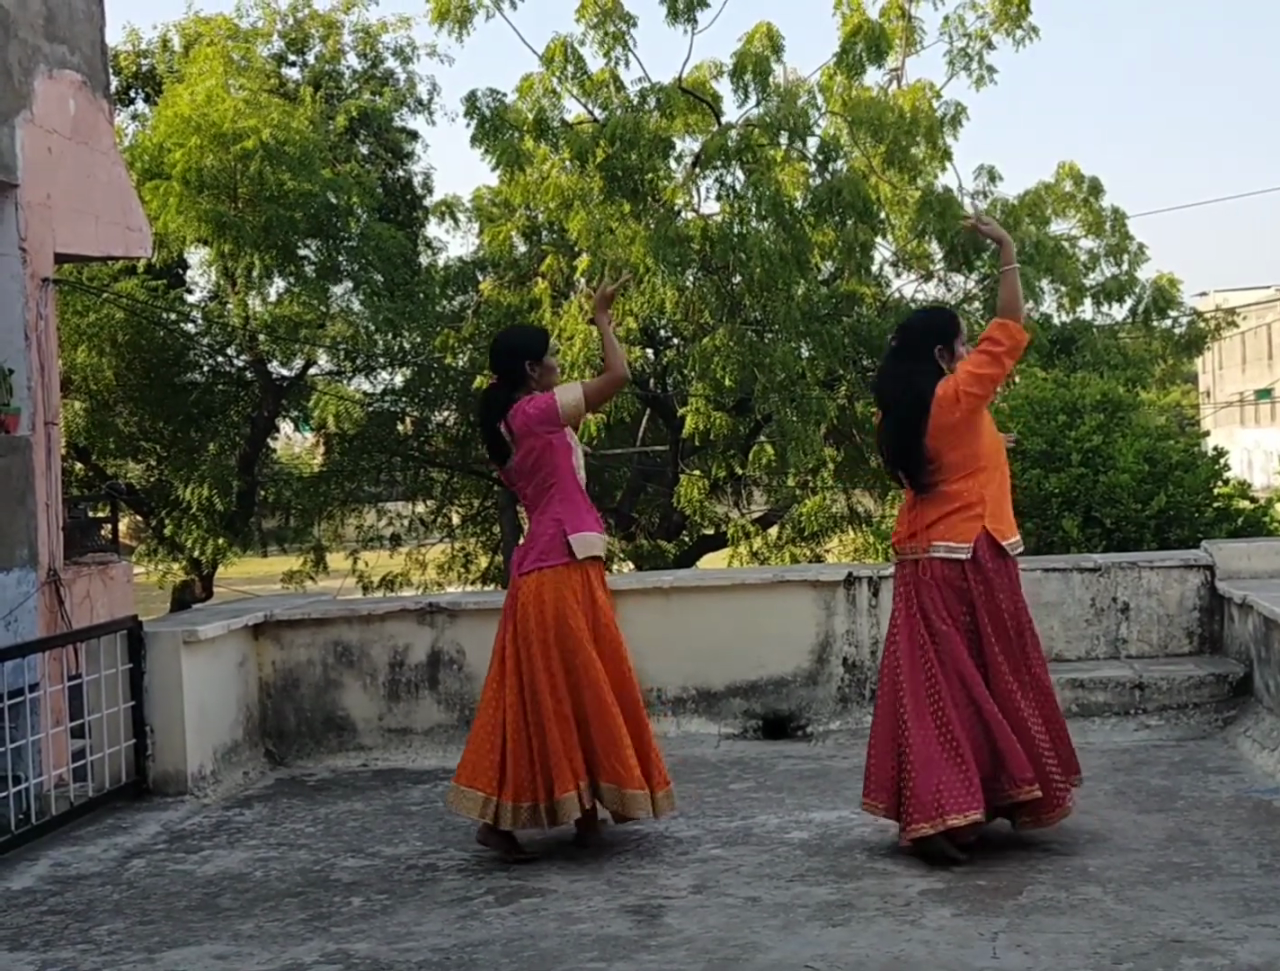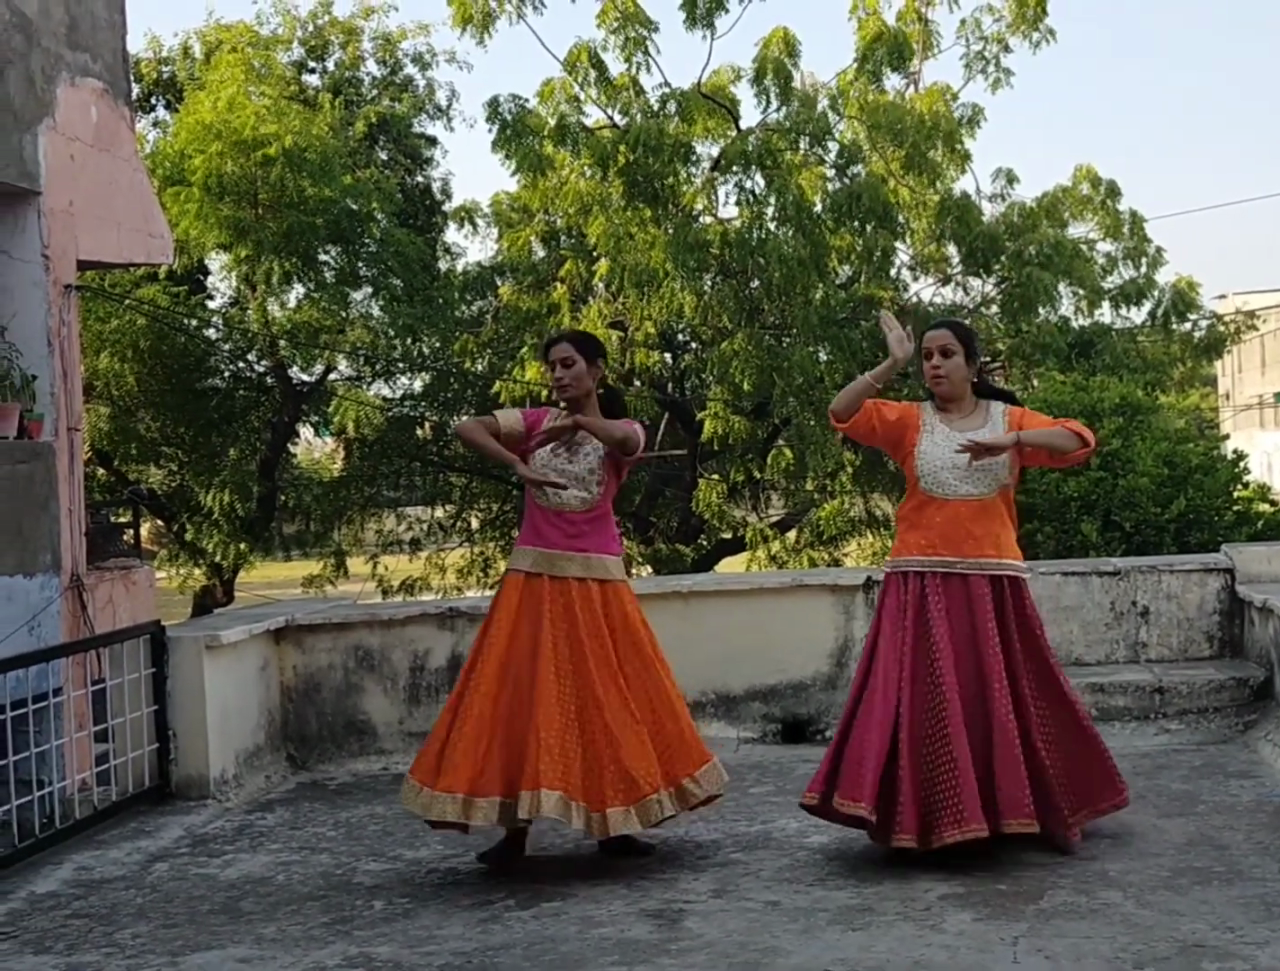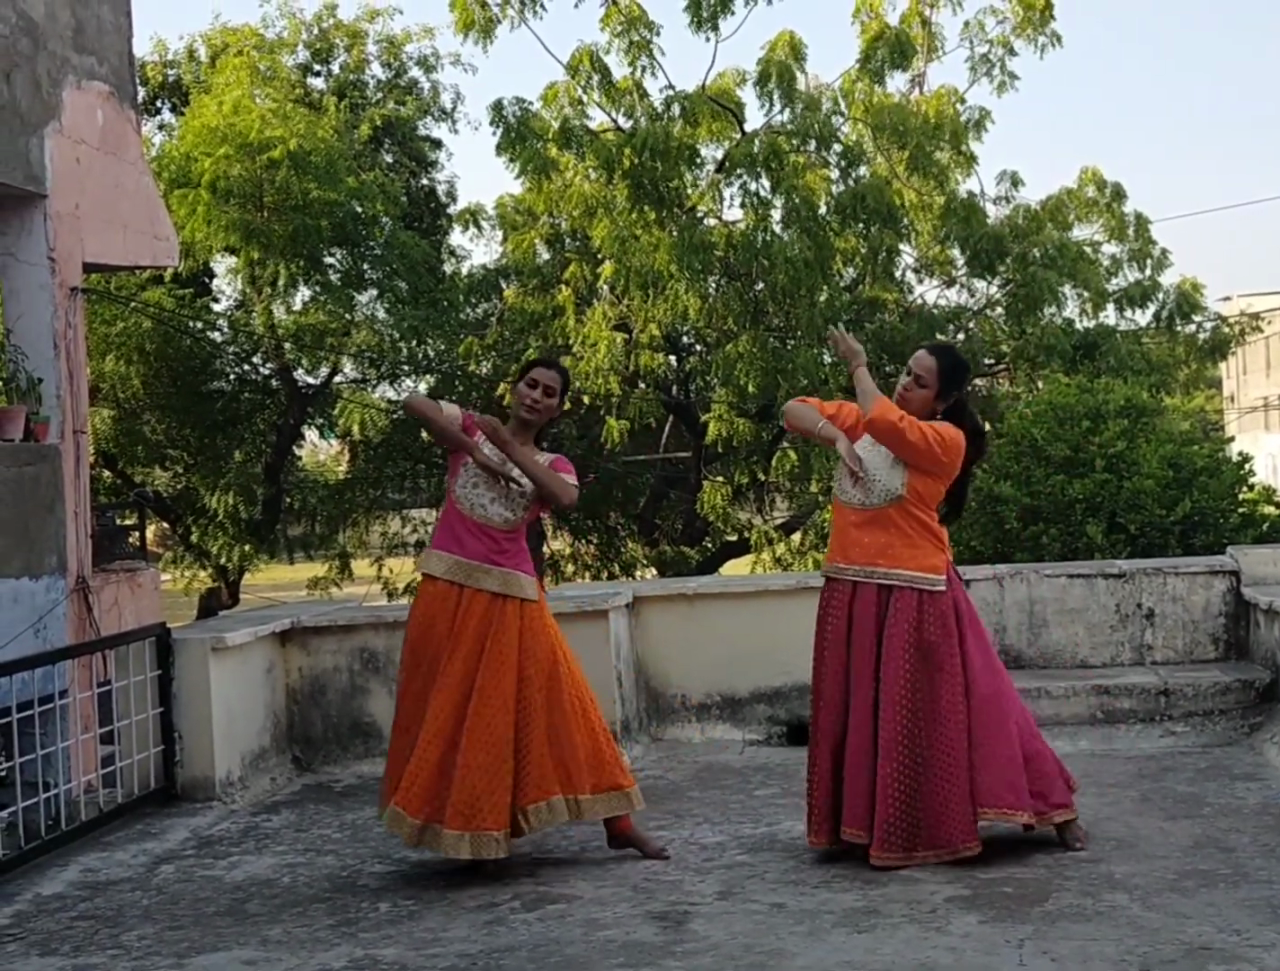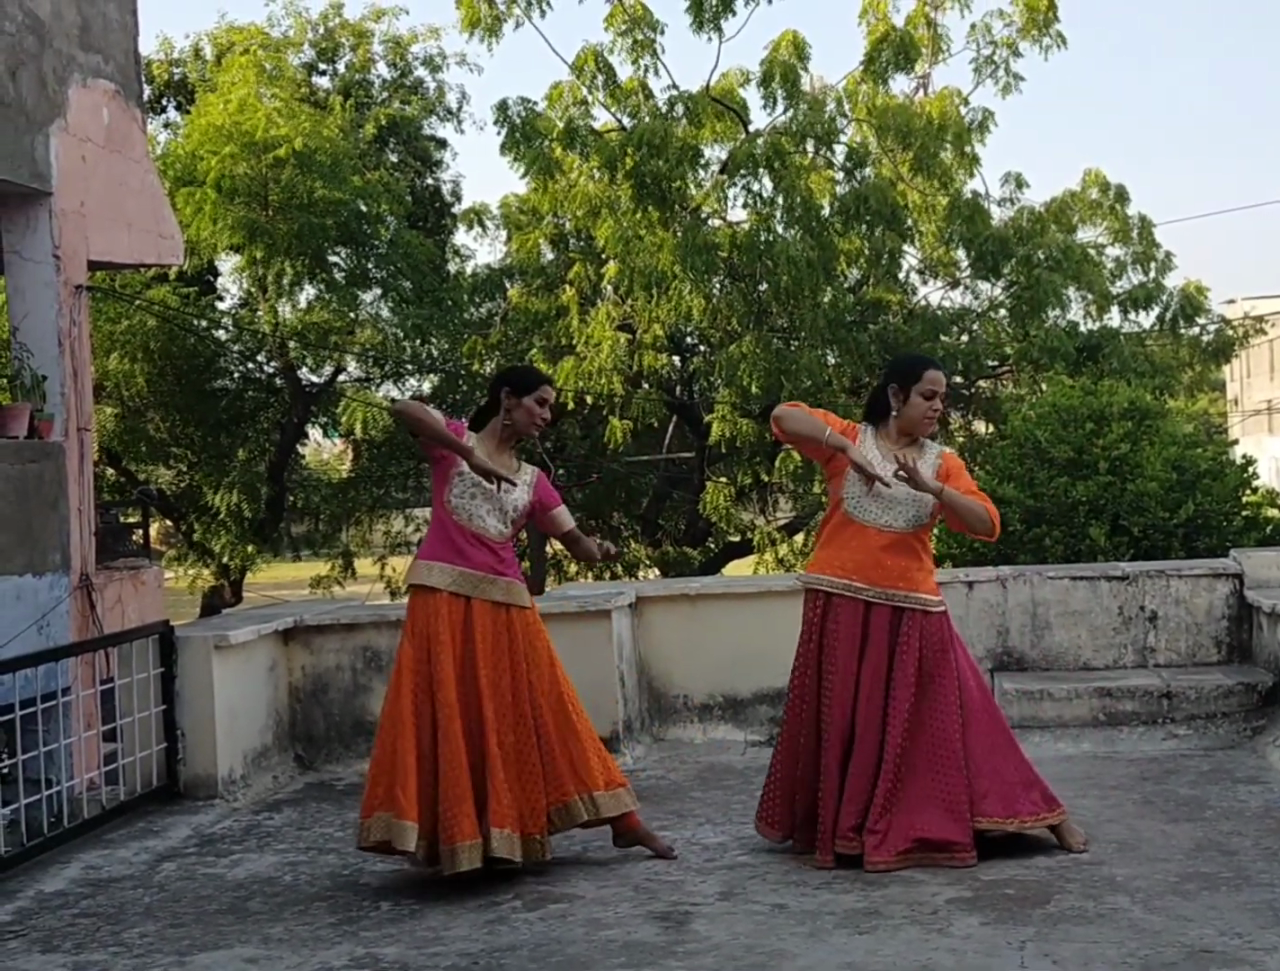
dt=0.7s
person 1, frame 1
left shoulder: (905, 412)
right shoulder: (955, 395)
right elbow: (1010, 331)
left wrist: (988, 440)
right wrist: (1005, 250)
left hip: (929, 562)
right hip: (973, 560)
left knee: (936, 685)
right knee: (994, 681)
left ankle: (938, 813)
right ankle: (966, 810)
person 1, frame 2
left shoulder: (1009, 418)
right shoulder: (907, 422)
left elbow: (1079, 441)
right elbow: (841, 413)
left wrist: (1013, 441)
right wrist: (893, 363)
left hip: (994, 583)
right hip: (921, 583)
left knee: (1010, 697)
right knee: (914, 695)
left ankle: (1034, 807)
right ankle: (902, 814)
person 1, frame 3
left shoulder: (947, 440)
right shoulder: (864, 420)
left elbow: (886, 423)
right elbow: (794, 411)
left wrist: (858, 367)
right wrist: (836, 439)
left hip: (914, 590)
right hip: (851, 589)
left knee: (938, 706)
right knee: (858, 709)
right ankle: (865, 821)
person 1, frame 4
left shoulder: (943, 462)
right shoulder: (849, 437)
left elbow: (987, 523)
right elbow: (784, 417)
left wrist: (928, 486)
right wrist: (844, 447)
left hip: (910, 609)
right hip: (841, 602)
right knee: (840, 720)
right ankle: (838, 830)
person 2, frame 1
left shoulder: (517, 423)
right shoulder: (537, 408)
right elbow: (616, 377)
left wrist: (575, 411)
right wrist: (602, 318)
left hip: (548, 569)
right hip: (563, 568)
left knee: (556, 692)
right knee: (570, 690)
left ankle: (539, 810)
right ankle: (497, 819)
person 2, frame 2
left shoulder: (618, 431)
right shoulder: (536, 421)
left elbow: (632, 441)
right elbow: (466, 428)
left wrist: (576, 422)
right wrist: (519, 467)
left hip: (596, 581)
right hip: (533, 578)
left knee: (610, 698)
right knee: (514, 697)
left ankle: (613, 825)
right ankle: (512, 828)
person 2, frame 3
left shoulder: (551, 465)
right shoulder: (471, 429)
left elbow: (566, 500)
right elbow: (414, 404)
left wrist: (514, 449)
right wrist: (476, 452)
left hip: (512, 596)
right hip: (448, 586)
left knee: (552, 708)
right knee: (452, 712)
left ankle: (619, 825)
right ankle: (472, 835)
person 2, frame 4
left shoulder: (534, 479)
right shoulder: (453, 440)
left elbow: (575, 543)
right elbow: (403, 408)
left wrist: (597, 548)
right wrist: (467, 453)
left hip: (505, 604)
right hip: (443, 595)
left knee: (540, 718)
right knee: (447, 720)
left ankle: (625, 824)
right ankle: (456, 842)
